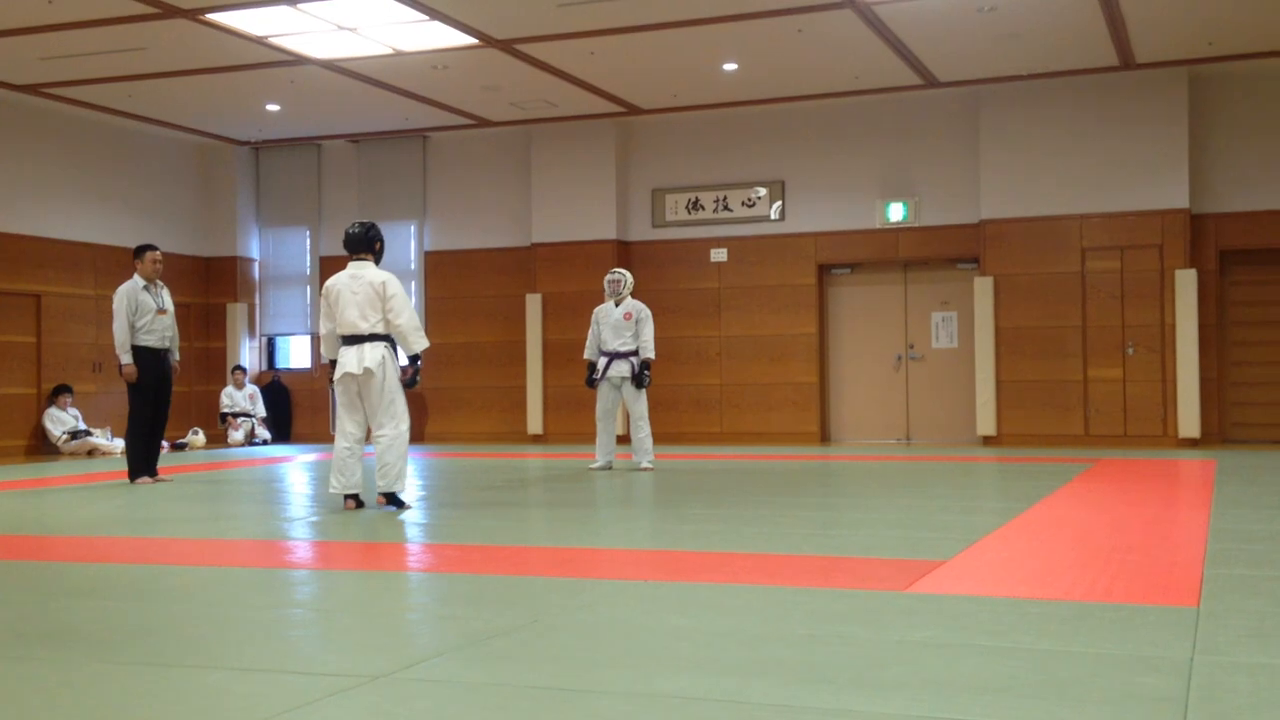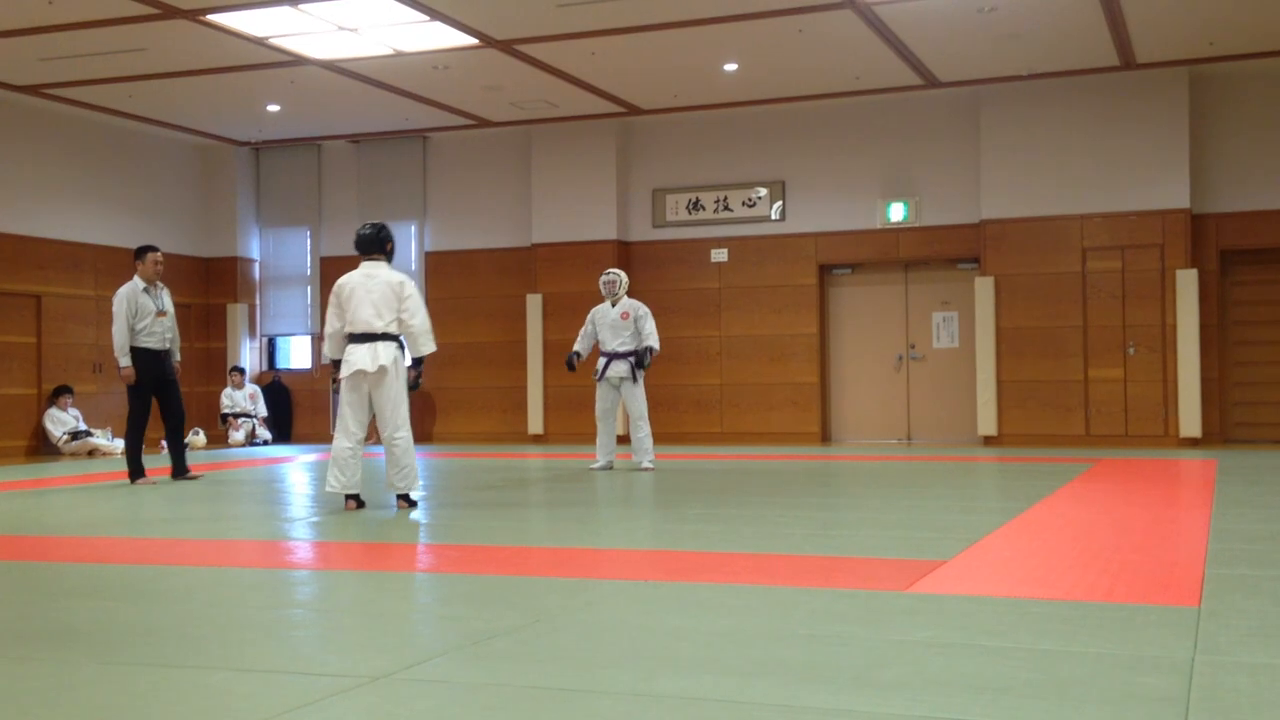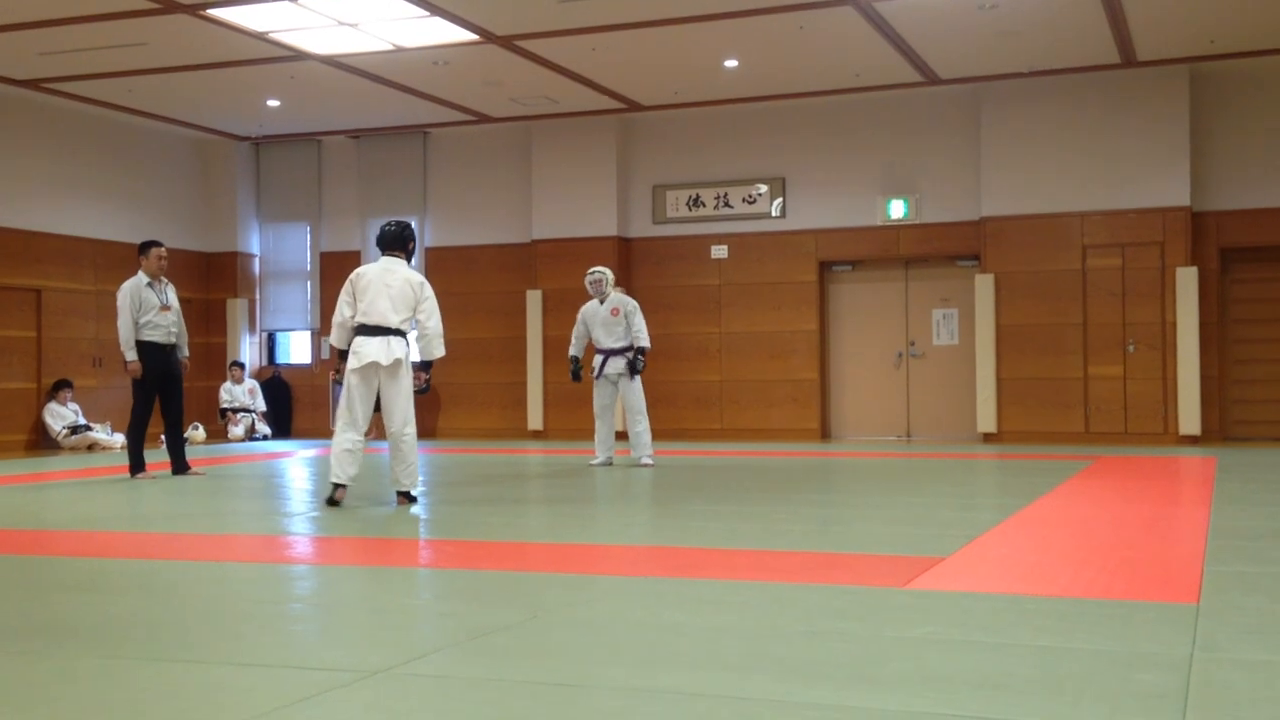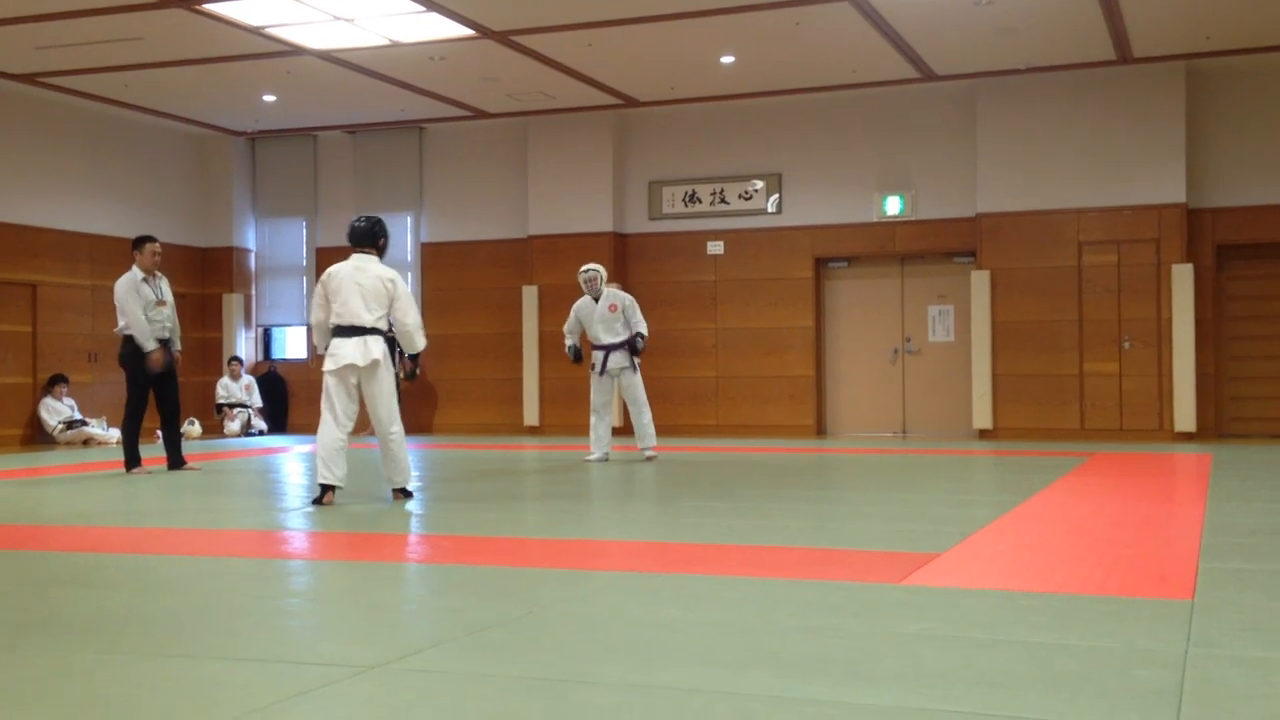
dt=0.4s
person 1, frame 1
left shoulder: (332, 284)
right shoulder: (384, 279)
left elbow: (327, 330)
right elbow: (404, 323)
left wrist: (333, 364)
right wrist: (413, 360)
left hip: (347, 357)
right hip: (377, 356)
left knee: (348, 429)
right knee: (391, 425)
left ankle: (350, 494)
right ankle: (387, 490)
person 1, frame 2
left shoulder: (343, 282)
right shoulder: (399, 281)
left elbow: (333, 329)
right elbow: (416, 324)
left wrist: (337, 365)
right wrist: (417, 362)
left hip: (354, 356)
right hip: (386, 356)
left knee: (349, 429)
right knee: (396, 428)
left ankle: (350, 494)
right ankle: (403, 494)
person 1, frame 3
left shoulder: (360, 274)
right shoulder: (417, 280)
left elbow: (341, 318)
right elbow: (430, 326)
left wrist: (341, 356)
right wrist: (426, 366)
left hip: (362, 349)
right hip: (395, 351)
left knee: (350, 422)
right knee: (401, 425)
left ankle: (340, 485)
right ankle: (404, 490)
person 1, frame 4
left shoulder: (332, 273)
right shoulder: (389, 276)
left elbow: (318, 319)
right elbow: (408, 321)
left wrist: (326, 349)
right wrist: (413, 356)
left hip: (340, 349)
right hip: (374, 350)
left knee: (334, 422)
right knee: (388, 422)
left ankle: (327, 488)
right ankle: (399, 485)
person 2, frame 1
left shoulder: (163, 291)
right shoulder: (127, 291)
right elbow: (122, 328)
left wrist: (174, 356)
right wrist: (126, 361)
left hip: (161, 358)
right hip: (141, 358)
left knee: (160, 417)
right knee: (140, 417)
left ankle: (151, 469)
right ankle: (137, 472)
person 2, frame 2
left shoulder: (163, 292)
right shoulder: (127, 292)
right elbow: (121, 331)
left wrist: (175, 358)
right wrist: (125, 364)
left hip: (162, 359)
right hip: (141, 359)
left knee: (175, 414)
right knee: (138, 419)
left ankle: (180, 468)
right ankle: (136, 473)
person 2, frame 3
left shoulder: (169, 288)
right shoulder: (131, 288)
left elbow: (179, 323)
right elbow: (126, 325)
left wrist: (184, 353)
right wrist: (131, 358)
left hip: (169, 354)
right hip: (147, 353)
left knee: (174, 412)
right knee: (142, 412)
left ankle: (180, 464)
right ankle: (137, 467)
person 2, frame 4
left shoulder: (162, 281)
right shoulder: (127, 283)
left elbow: (171, 316)
right elbow: (136, 319)
left wrist: (176, 347)
right wrist: (152, 350)
left hip: (162, 349)
right hip: (140, 350)
left knee: (171, 406)
right knee: (136, 407)
left ankle: (176, 459)
right ankle: (132, 462)
person 3, frame 1
left shoulder: (639, 309)
right shoulder: (600, 311)
left elbow: (646, 341)
right elbow: (593, 342)
left wrist: (645, 368)
right wrist: (590, 369)
left hip: (630, 366)
right hip: (606, 367)
left knee: (638, 413)
right knee: (604, 414)
left ankle: (645, 459)
right ankle: (604, 459)
person 3, frame 2
left shoulder: (637, 308)
right shoulder: (597, 312)
left elbow: (650, 333)
right elbow: (586, 337)
left wrist: (647, 353)
right wrist: (575, 355)
left hip: (629, 366)
right hip: (605, 367)
left knee: (637, 413)
right knee: (603, 414)
left ankle: (645, 458)
right ankle: (605, 459)
person 3, frame 3
left shoulder: (626, 303)
right shoulder: (586, 310)
left elbow: (639, 331)
right elbow: (579, 338)
left wrist: (639, 355)
right wrist: (574, 362)
left hip: (626, 362)
right hip: (602, 363)
left knee: (635, 408)
right knee: (602, 411)
left ankle: (644, 454)
right ankle: (604, 455)
person 3, frame 4
left shoulder: (621, 298)
right shoulder: (579, 307)
left elbow: (637, 321)
right elbow: (571, 333)
left wrist: (638, 339)
right wrist: (573, 349)
left hip: (624, 356)
right hip: (600, 359)
left knee: (637, 401)
right knee: (599, 406)
left ankle: (647, 446)
right ankle: (600, 450)
